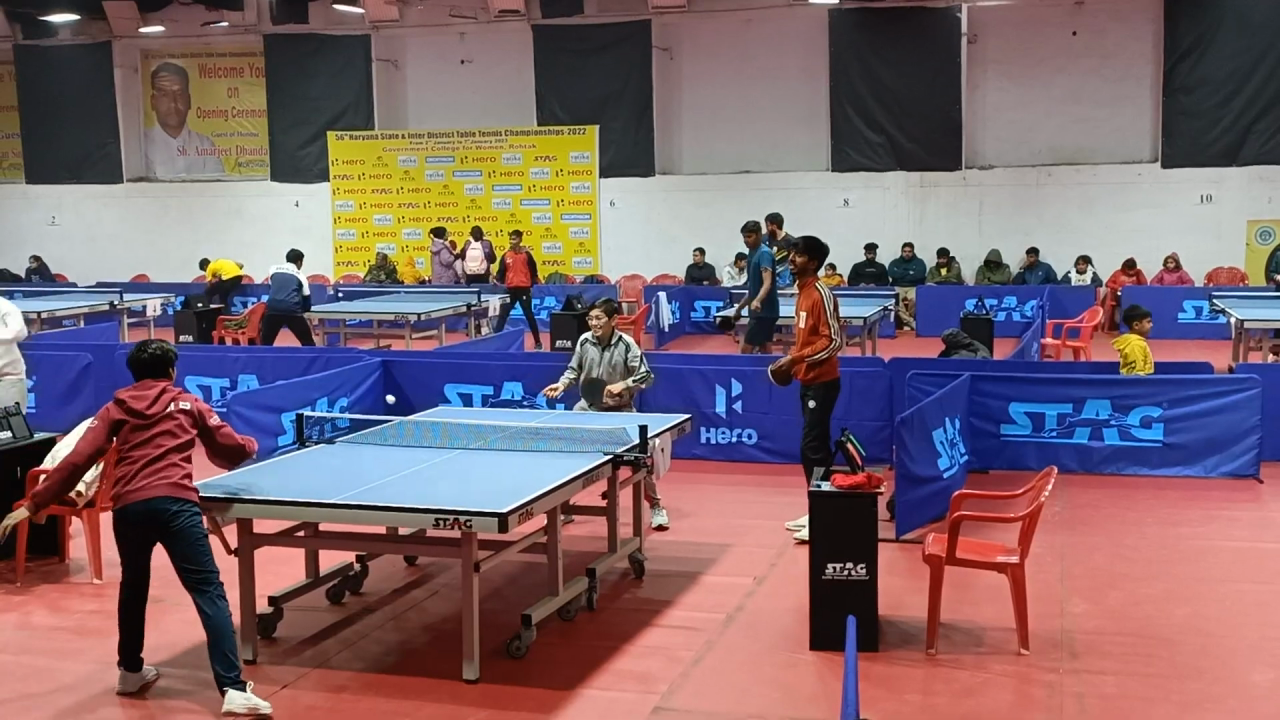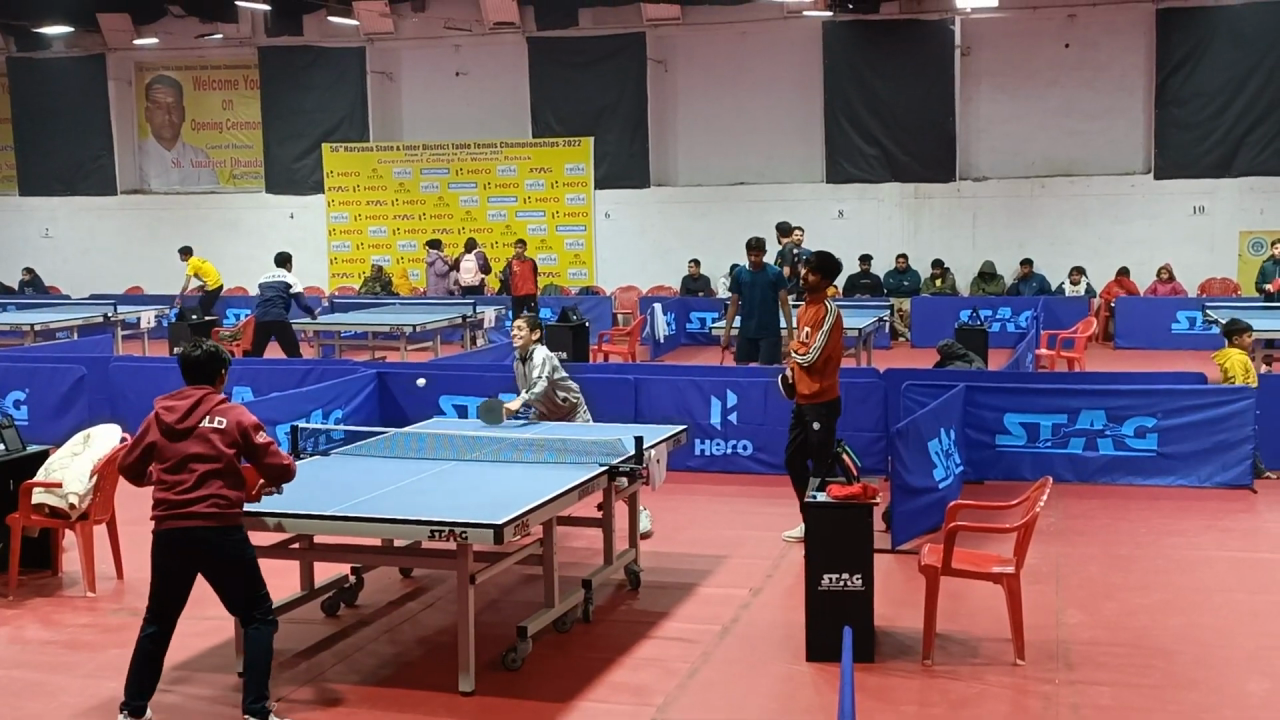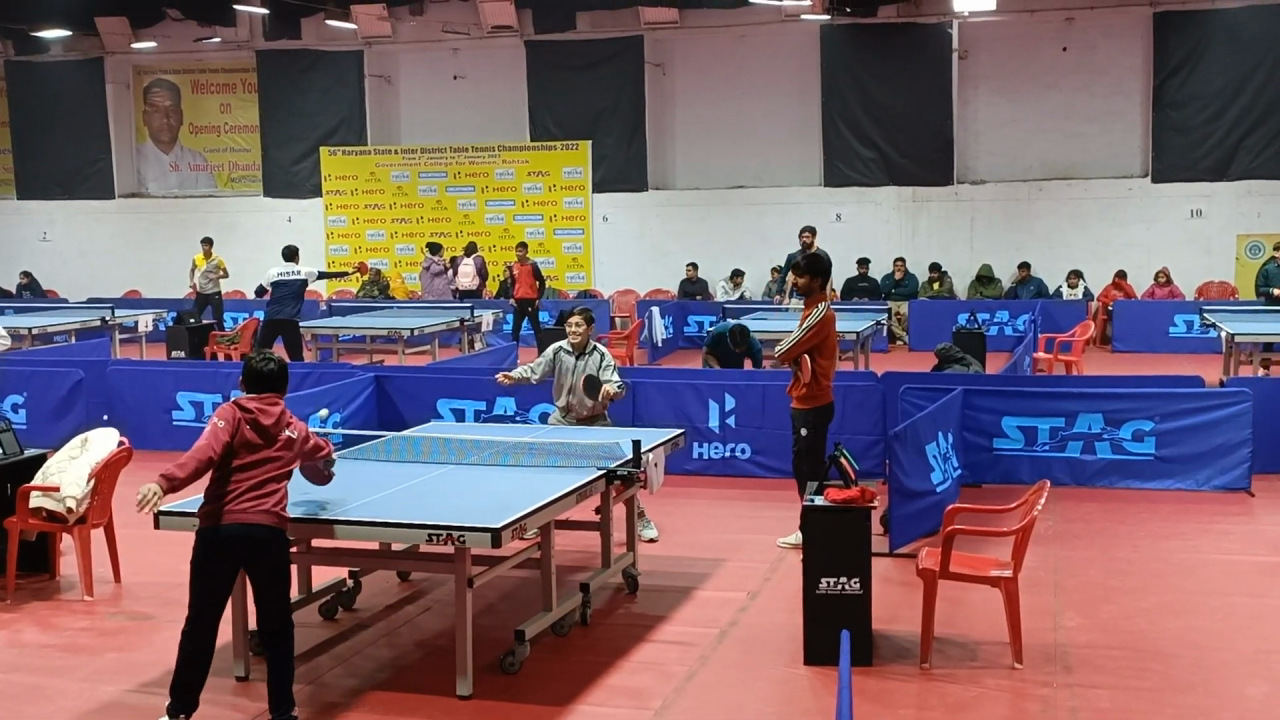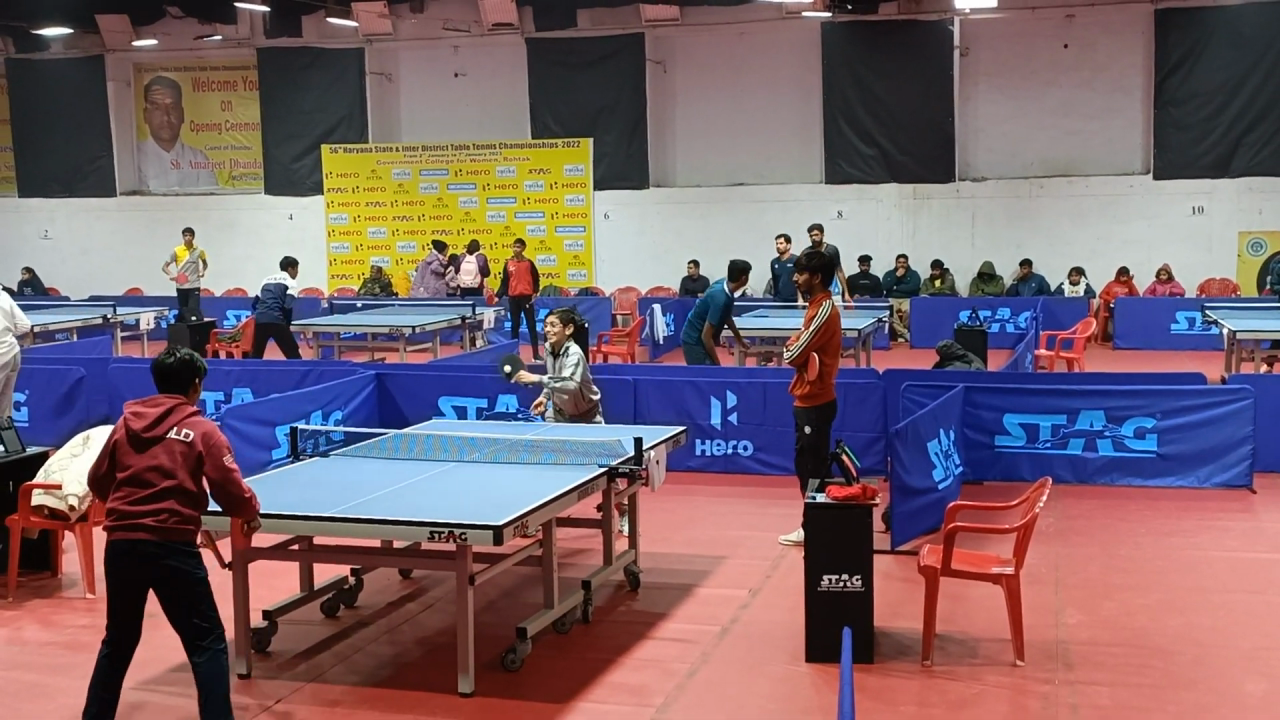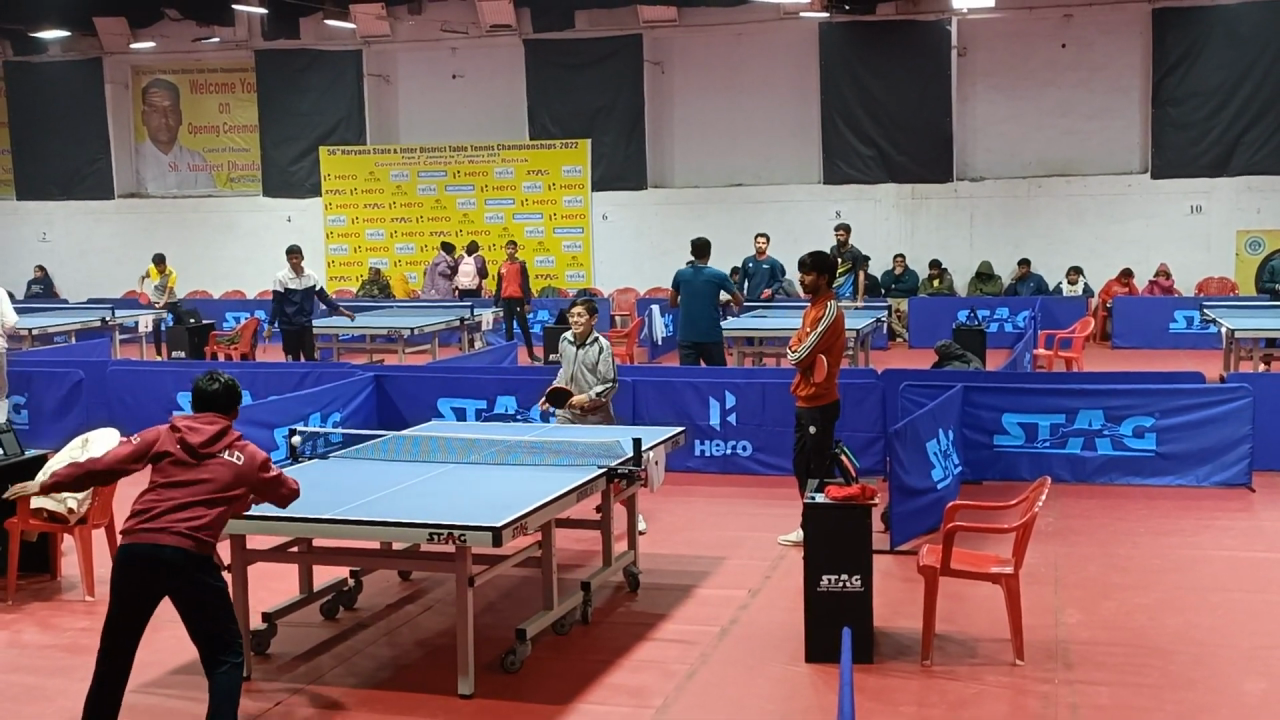
dt=0.7s
person 1, frame 1
left shoulder: (116, 409)
right shoulder: (188, 404)
left elbow: (77, 462)
right elbow: (232, 449)
left wrist: (32, 504)
right wrist: (249, 446)
left hip: (128, 509)
right hip: (174, 504)
left knee: (133, 586)
right knee: (209, 592)
left ankle: (131, 671)
right ankle: (234, 689)
person 1, frame 2
left shoulder: (158, 417)
right shoulder: (234, 416)
left elbow: (129, 469)
right elbow: (282, 471)
right wrist: (263, 482)
left hip: (169, 533)
right hip: (218, 531)
left knee: (158, 621)
right knee: (258, 618)
person 1, frame 3
left shoulder: (231, 414)
right shoulder: (296, 429)
left elbow: (205, 453)
right elbow: (323, 463)
left wrist: (163, 482)
left hip: (219, 530)
right hip: (268, 532)
left knee: (200, 624)
right knee: (277, 628)
person 1, frame 4
left shoulder: (125, 425)
right shoulder: (202, 430)
left elbow: (98, 483)
right elbow: (234, 495)
right wrist: (251, 515)
left hip: (121, 546)
right hip: (171, 547)
left knee: (117, 641)
right knee: (207, 644)
person 1, frame 5
left shoulder: (164, 437)
right shoulder: (247, 456)
left elbow: (104, 465)
right elbow: (288, 493)
left wrist: (44, 485)
right wrist: (254, 493)
left hip: (136, 550)
right hip: (188, 558)
left knee: (116, 649)
right knee: (226, 656)
person 2, frame 1
left shoulder: (821, 294)
right shoulder: (802, 293)
left elbow: (833, 341)
left wrist: (797, 358)
right wrist: (793, 356)
left hip: (822, 382)
right hip: (808, 381)
left knee: (811, 449)
right knee: (818, 448)
person 2, frame 2
left shoulder: (829, 312)
right shoulder: (804, 308)
left elbow: (811, 356)
left wrist: (793, 346)
right wrist: (791, 368)
left hip: (822, 402)
right hip: (802, 400)
left knee: (821, 469)
right knee: (793, 460)
person 2, frame 3
left shoulder: (820, 313)
right shoulder: (814, 309)
left elbow: (782, 352)
right elbow: (797, 350)
left wrist: (786, 349)
right wrist: (795, 357)
left hip: (813, 404)
right hip: (805, 401)
left knee: (811, 471)
right knee: (802, 468)
person 2, frame 4
left shoulder: (824, 311)
right shoulder: (816, 307)
left elbow: (794, 355)
right elbow: (795, 346)
left wrist: (793, 351)
right wrist: (794, 349)
left hip: (815, 402)
right hip: (807, 399)
left knee: (815, 468)
right knee: (805, 466)
person 2, frame 5
left shoulder: (829, 311)
right shoulder: (812, 308)
left elbow: (800, 356)
right elbow: (796, 347)
left wrist: (797, 351)
right wrist: (797, 349)
left hip: (819, 402)
right hip: (806, 400)
left knee: (818, 469)
right knee: (802, 464)
person 3, frame 1
left shoulder: (626, 344)
right shoulder: (584, 341)
left elbow: (646, 377)
right elbow: (574, 370)
left wrist: (624, 384)
right wrist: (561, 385)
left hip: (620, 410)
right hip: (588, 407)
left ankle: (656, 507)
person 3, frame 2
left shoulder: (542, 356)
right shoulder: (518, 358)
left elbow: (541, 385)
left wrist: (518, 402)
right wrist: (516, 406)
left hip: (572, 417)
right hip: (544, 419)
left ankle: (638, 511)
person 3, frame 3
left shoulder: (601, 355)
right shoulder: (557, 350)
left elbow: (618, 386)
right elbow: (534, 369)
left wrist: (611, 390)
right wrist: (515, 376)
left hip: (595, 421)
right hip: (563, 419)
left ankle: (641, 520)
person 3, frame 4
left shoulder: (573, 354)
right shoulder: (550, 349)
left elbow: (569, 384)
left wrist: (534, 379)
right wrist: (545, 396)
left hip: (586, 418)
right hip: (559, 414)
left knee: (603, 468)
right knee: (542, 464)
left ankle: (625, 515)
right ankle: (536, 517)
person 3, frame 5
left shoulder: (601, 346)
right shoulder: (565, 340)
left elbow: (610, 384)
left wrist: (587, 397)
left hip: (596, 414)
right hip: (567, 413)
